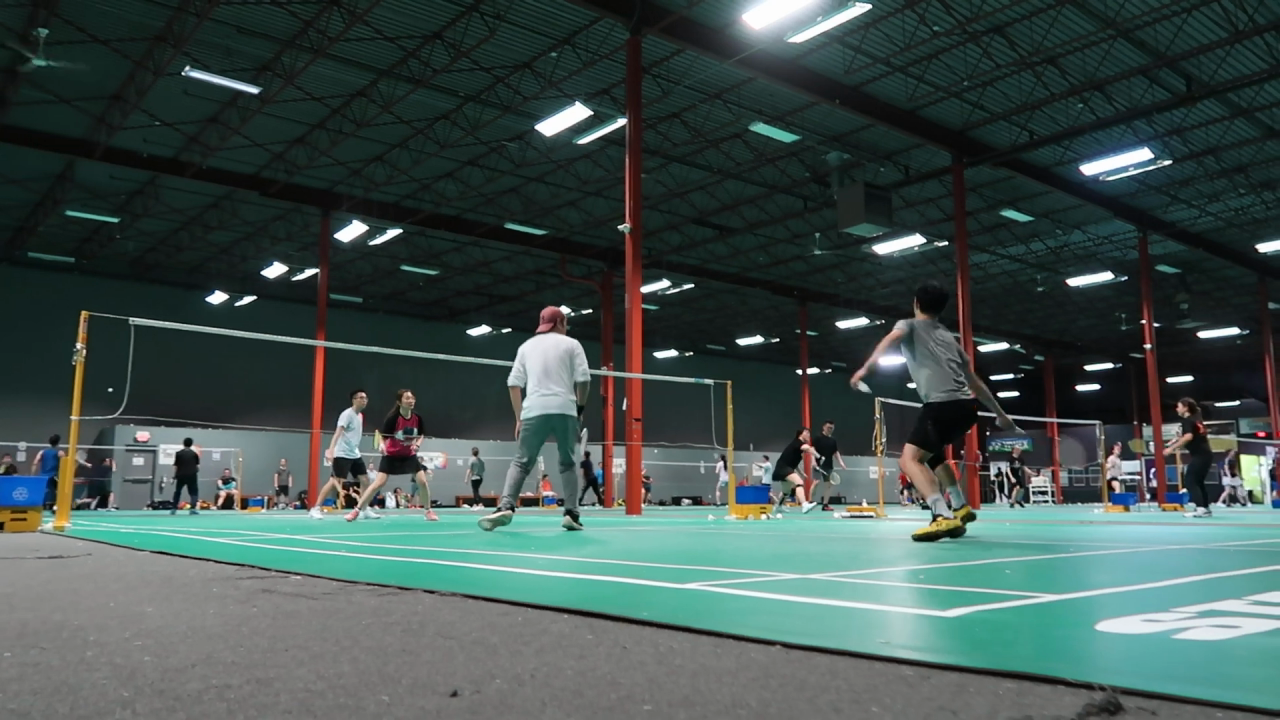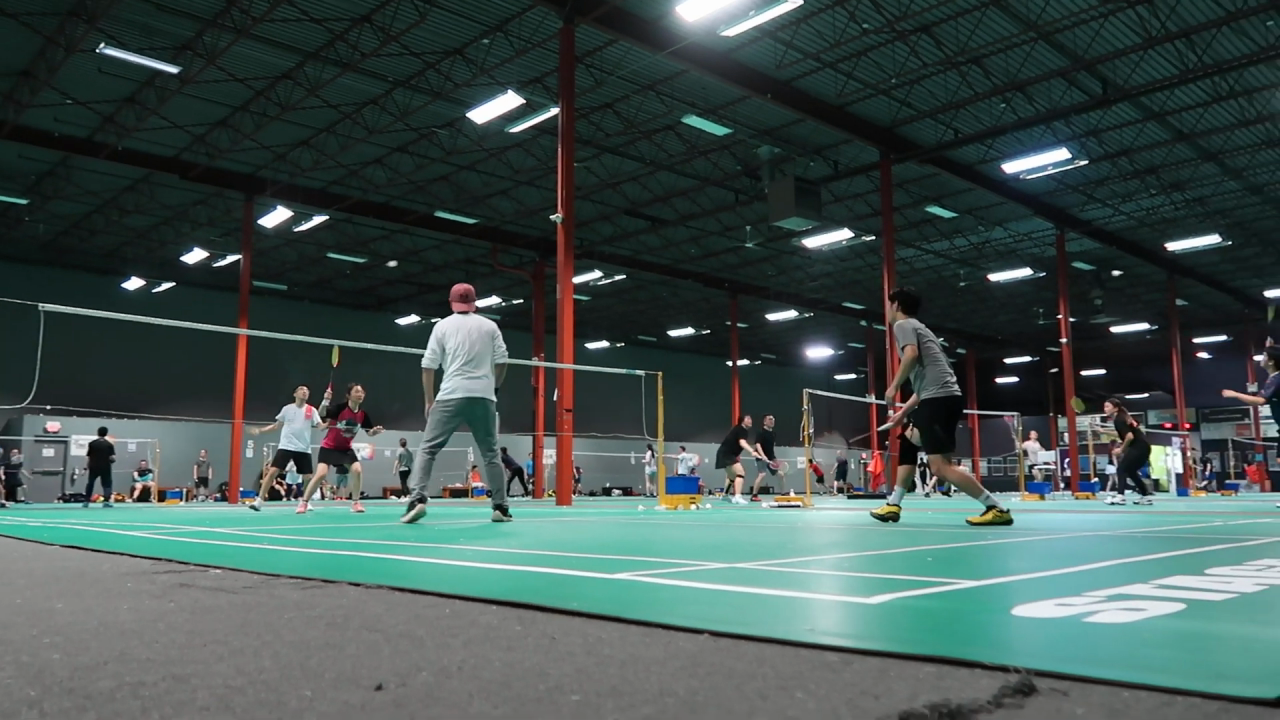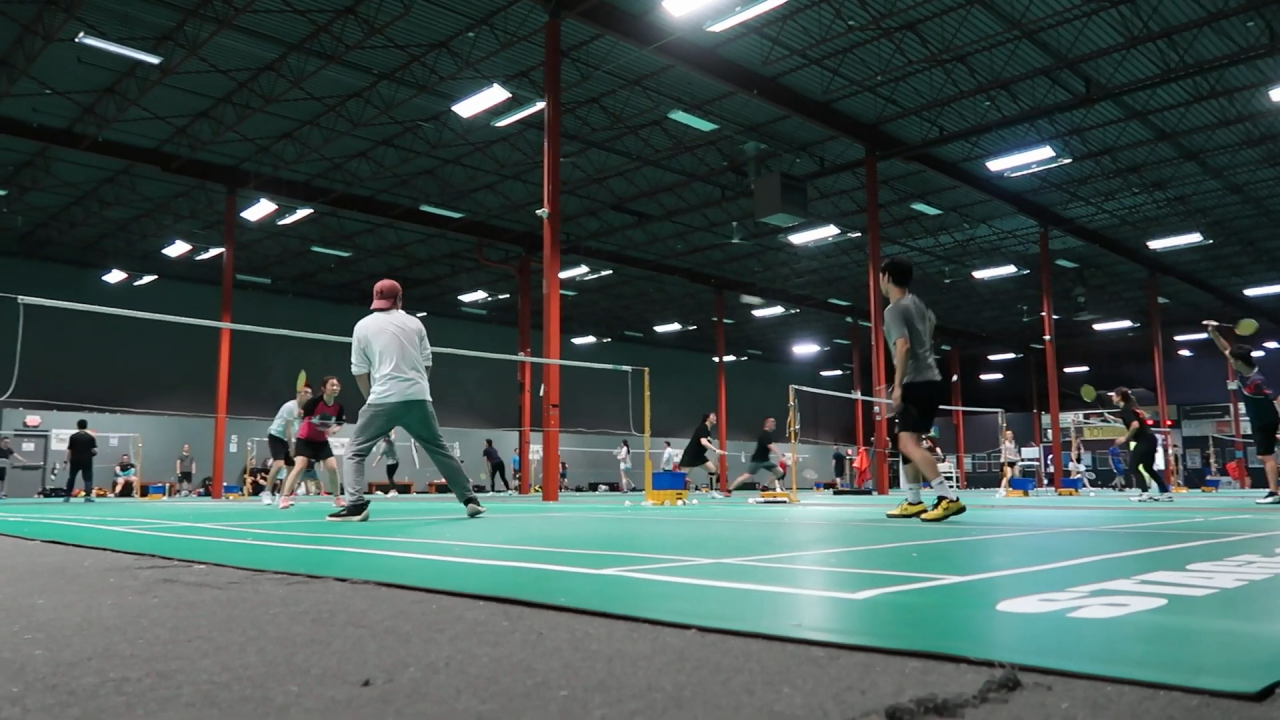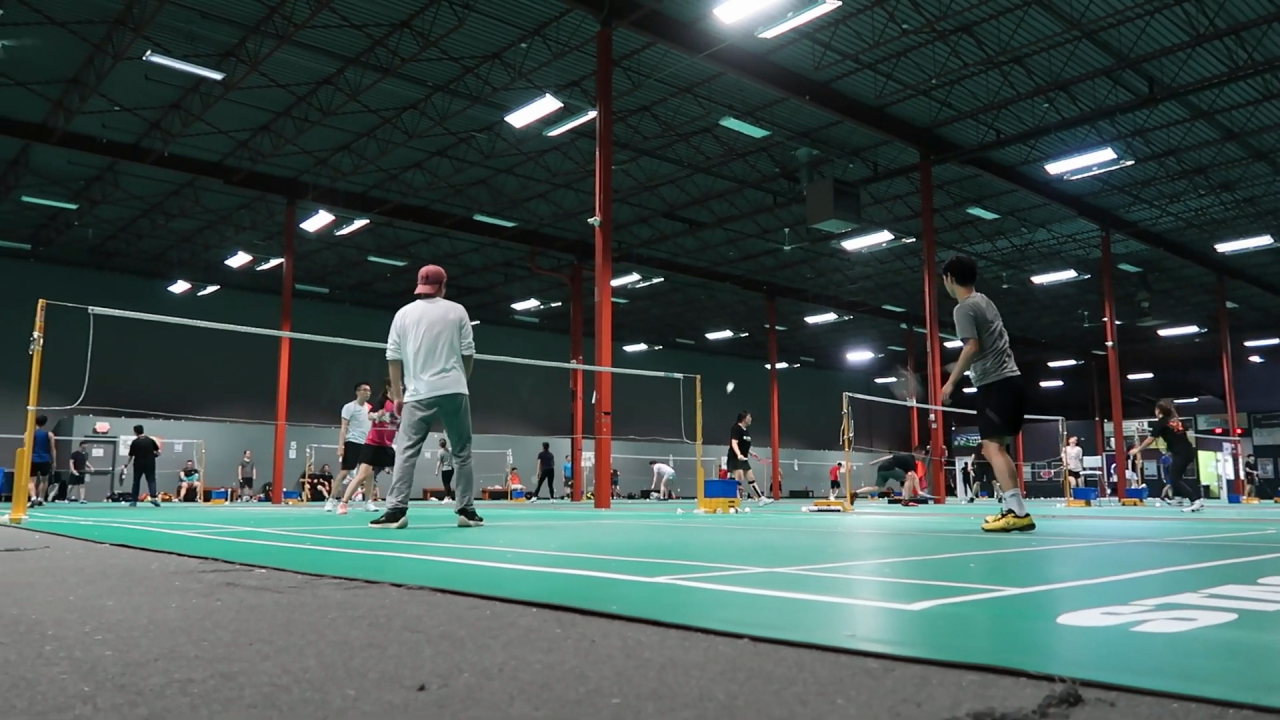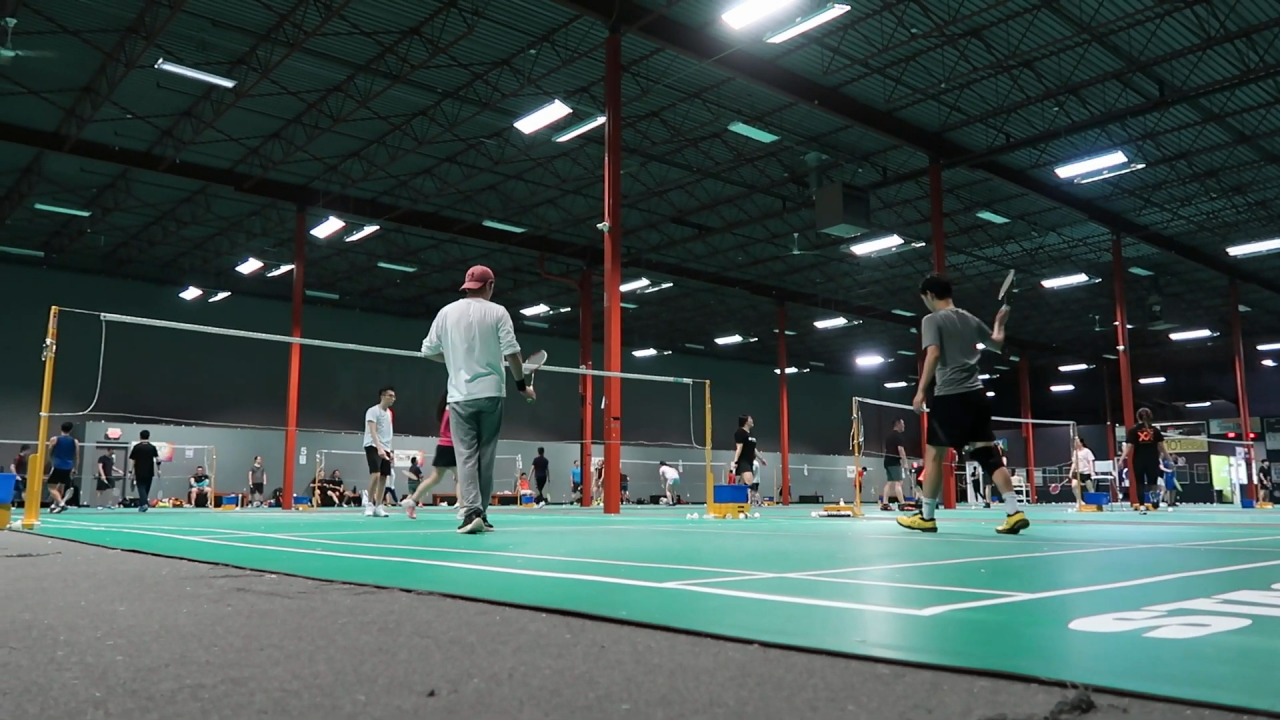
dt=0.7s
person 1, frame 1
left shoulder: (909, 326)
right shoulder: (948, 337)
left elbow: (890, 339)
right elbow: (973, 380)
left wrist: (865, 369)
right wrist: (1000, 413)
left hip: (940, 405)
right hip: (965, 406)
left knee: (910, 460)
right knee: (933, 453)
left ankle: (943, 518)
right ankle: (960, 508)
person 1, frame 2
left shoulder: (902, 326)
right shoulder: (919, 328)
left elbow: (910, 354)
left wrist: (894, 386)
right wrist: (904, 411)
left hip: (939, 399)
right hip: (942, 398)
left knee: (940, 466)
right knee: (908, 443)
left ankle: (997, 509)
right ankle: (894, 505)
person 1, frame 3
left shoulder: (894, 309)
right shoulder: (915, 302)
left elbow: (903, 346)
right elbow: (930, 322)
left wrist: (897, 386)
left hip: (918, 384)
right hip: (929, 382)
left knee: (909, 444)
right knee: (907, 443)
left ankle: (948, 498)
right ankle: (914, 502)
person 1, frame 4
left shoulder: (963, 308)
right shoulder: (984, 301)
left elbow: (972, 347)
left wrist: (952, 380)
left hip: (994, 385)
right hip: (1013, 381)
left knee: (994, 449)
right knee: (999, 448)
left ankle: (1017, 512)
right ankle: (1011, 510)
person 1, frame 5
left shoulder: (932, 319)
right shoulder: (970, 319)
left elbow: (933, 355)
right elbow: (997, 342)
left wrist: (921, 391)
right wrist: (999, 322)
left hip: (949, 396)
right hip: (976, 395)
left knee: (934, 456)
right knee: (988, 454)
left ankle: (926, 516)
right ankle: (1014, 512)
person 2, frame 1
left shoulder: (526, 346)
right shoulder: (572, 345)
left elbow: (514, 384)
right elbow: (583, 380)
left wrist: (519, 419)
right wrist: (580, 409)
left hip: (534, 412)
right hip: (564, 410)
left knee: (520, 464)
right knee: (567, 465)
left ankle: (506, 507)
right ankle: (571, 513)
person 2, frame 2
left shoulder: (442, 326)
right shoulder: (490, 326)
left elbow: (429, 365)
right elbow: (502, 361)
left wrist: (429, 399)
right wrist: (493, 387)
left hip: (451, 396)
right hip: (483, 397)
left knee: (428, 448)
right knee: (491, 454)
left ankle: (418, 500)
right ankle: (500, 507)
person 2, frame 3
left shoulder: (363, 326)
right shoulder: (414, 323)
left elbow: (359, 371)
right elbow: (427, 363)
left wrist: (371, 399)
left hip: (384, 399)
right hip: (417, 397)
left knee: (356, 450)
right knee: (440, 450)
left ankle: (356, 504)
right ankle: (469, 498)
person 2, frame 4
left shoulder: (404, 314)
right shoulder: (457, 311)
left elbow: (394, 357)
right elbow: (467, 353)
left wrist: (398, 394)
left hip: (419, 394)
right hip: (453, 391)
left knee: (406, 452)
right knee: (462, 453)
left ankle: (396, 511)
right ankle: (466, 510)
person 2, frame 5
left shoulder: (446, 312)
right shoulder: (497, 312)
left elbow: (428, 350)
right elbow: (511, 351)
right wrist: (522, 384)
left hip: (460, 394)
right hip: (491, 393)
left knee: (466, 455)
right knee: (486, 455)
left ankle: (471, 512)
right ankle: (478, 513)
